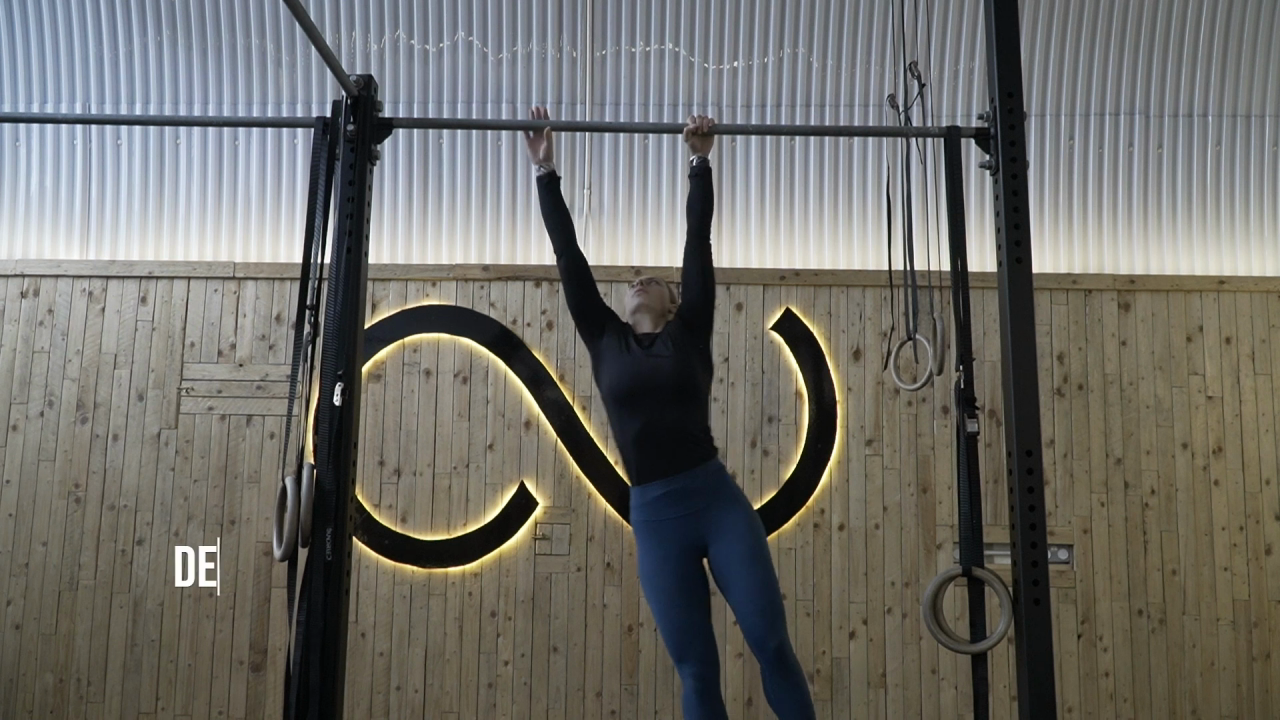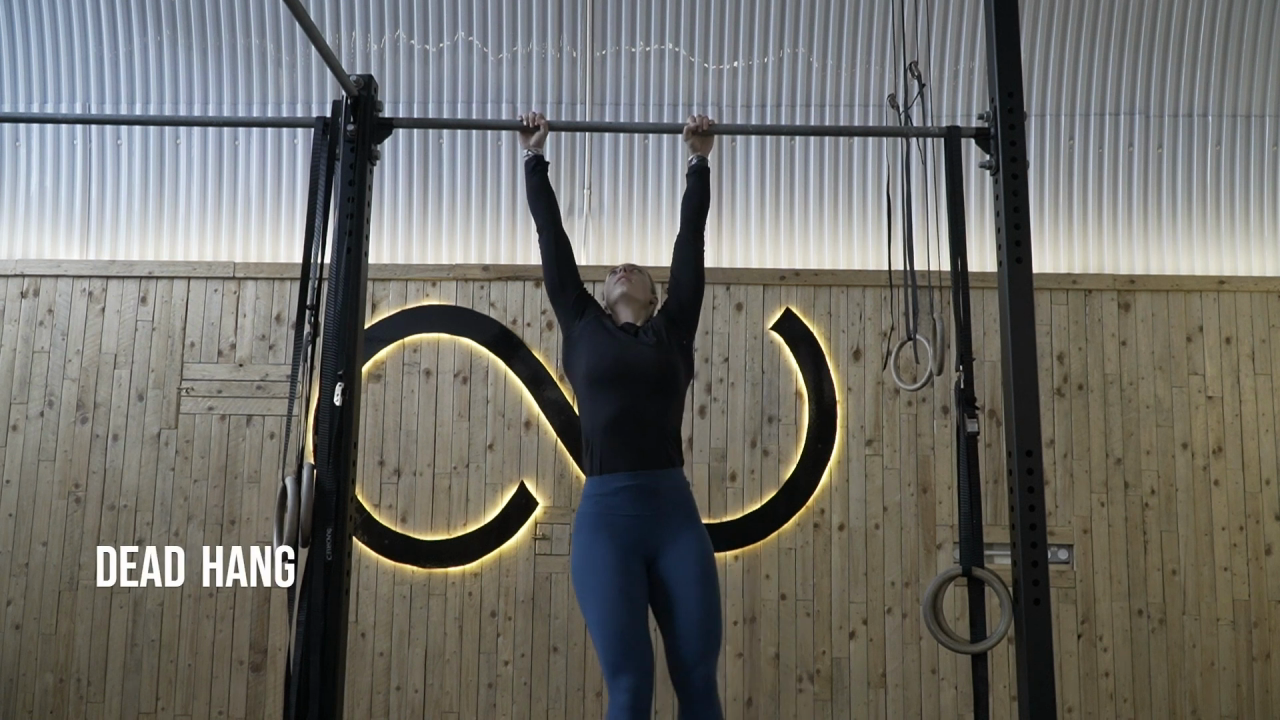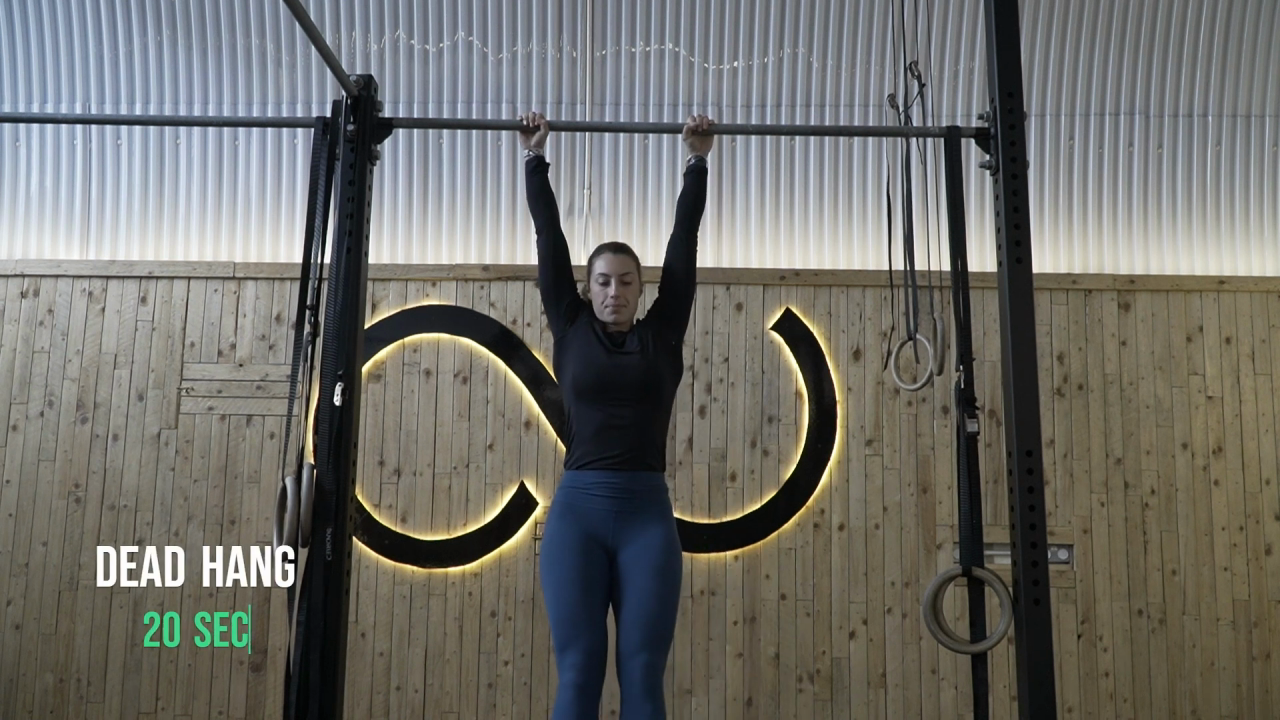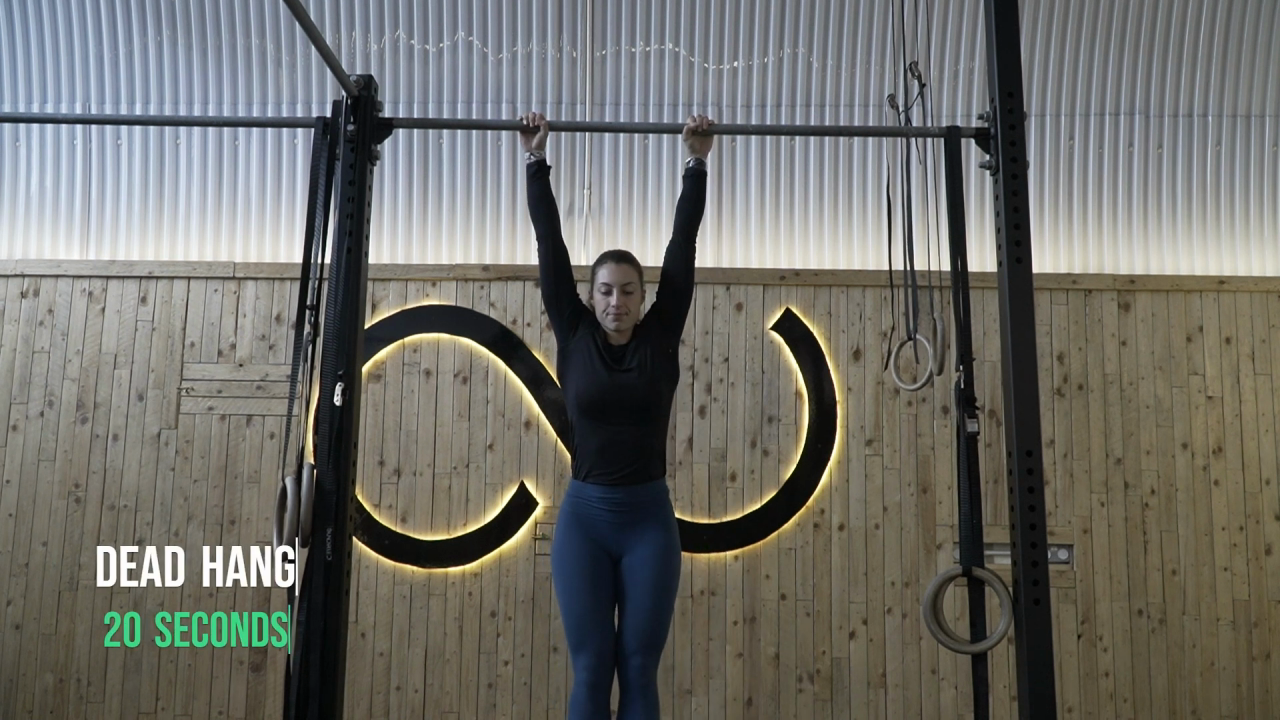
dt=0.7s
person 1, frame 1
left shoulder: (690, 336)
right shoulder: (606, 342)
left elbow: (698, 242)
right elbow: (570, 256)
left wrist: (700, 162)
right wrist: (546, 174)
left hip: (719, 502)
right hip: (654, 517)
left knee: (770, 644)
person 1, frame 2
left shoulder: (674, 332)
right shoulder: (582, 327)
left elbow: (691, 239)
right elbow: (551, 235)
left wrist: (698, 162)
right wrist: (534, 159)
left hip: (674, 513)
right hip: (603, 516)
person 1, frame 3
left shoulder: (662, 334)
right shoulder: (571, 329)
left elbow: (685, 237)
right elbow: (548, 236)
left wrist: (697, 161)
right wrist: (535, 158)
left hip: (647, 513)
right hip: (576, 510)
person 1, frame 4
left shoulder: (661, 337)
right shoulder: (573, 335)
left elbow: (683, 244)
right elbow: (549, 242)
left wrist: (696, 164)
right wrist: (536, 161)
left hip: (649, 517)
right hip: (584, 516)
left knee: (639, 670)
right knee: (591, 669)
